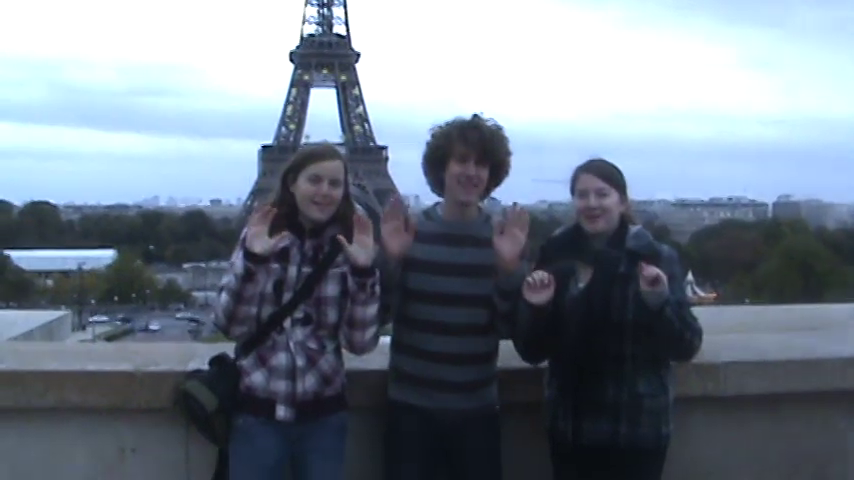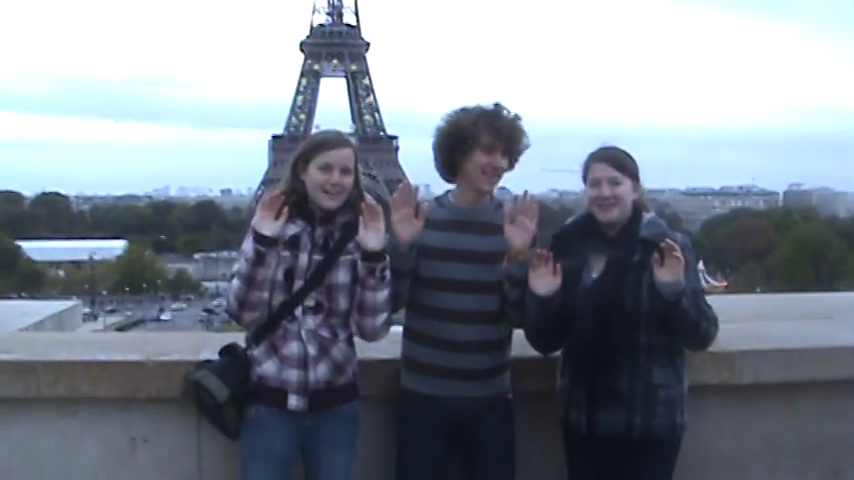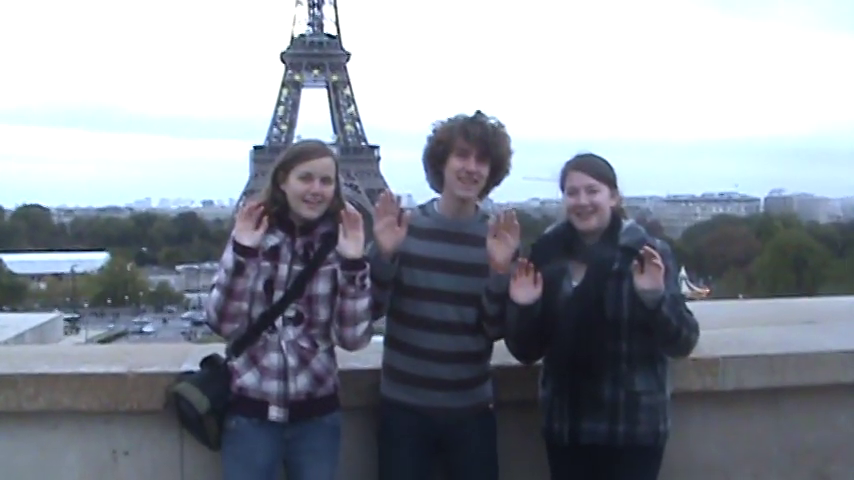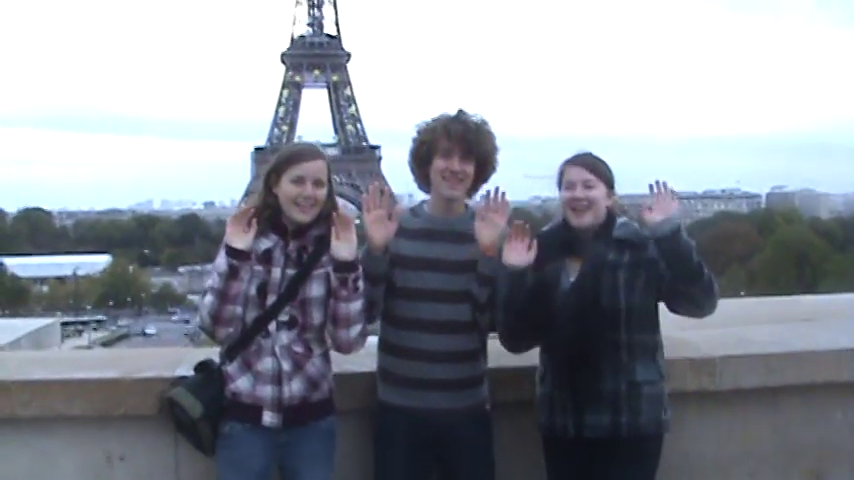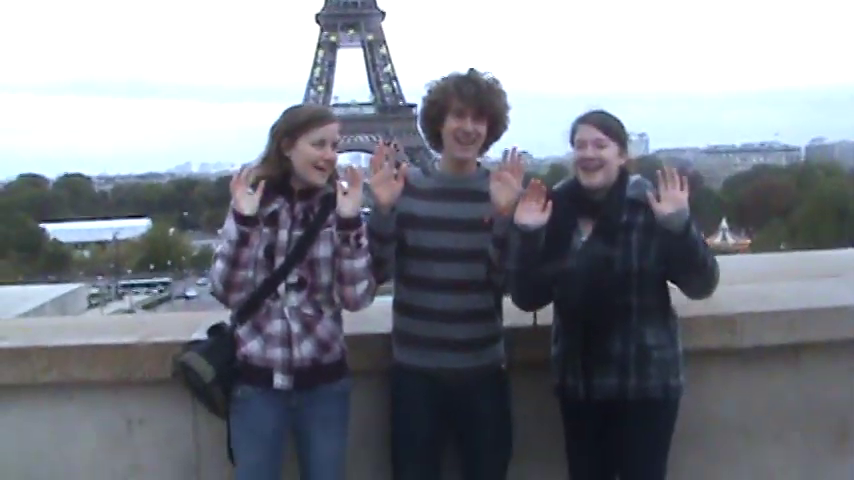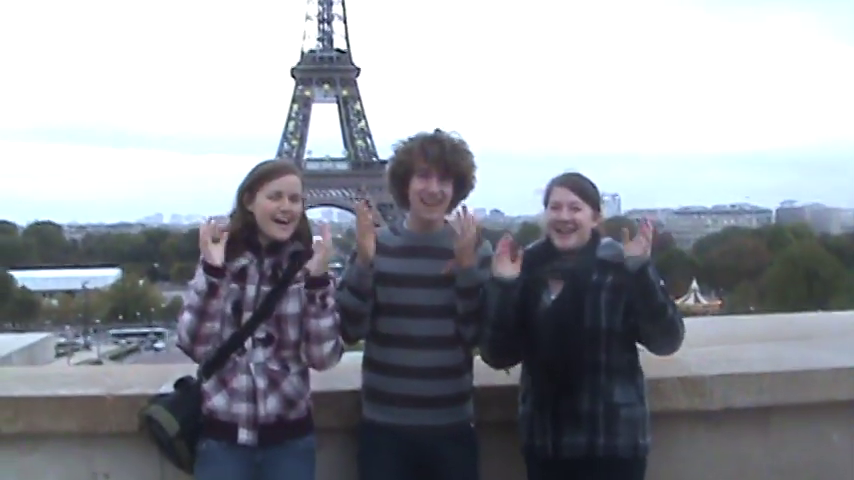
dt=0.7s
person 1, frame 1
left shoulder: (504, 237)
right shoulder: (406, 231)
left elbow: (506, 327)
left wrist: (509, 267)
right wrist: (391, 260)
left hip: (477, 407)
right hip: (411, 404)
person 1, frame 2
left shoulder: (515, 224)
right shoulder: (421, 218)
left elbow: (517, 316)
right elbow: (392, 301)
left wrist: (519, 254)
right wrist: (402, 246)
left hip: (490, 396)
right hip: (424, 394)
person 1, frame 3
left shoulder: (499, 237)
right shoulder: (404, 226)
left elbow: (496, 328)
right elbow: (373, 309)
left wrist: (500, 268)
right wrist: (384, 253)
left hip: (471, 406)
right hip: (404, 403)
person 1, frame 4
left shoulder: (489, 232)
right shoulder: (395, 228)
left elbow: (491, 319)
right elbow: (367, 310)
left wrist: (489, 251)
right wrist: (375, 248)
left hip: (467, 408)
right hip: (400, 406)
person 1, frame 5
left shoulder: (502, 193)
right shoulder: (406, 187)
left elbow: (504, 280)
right elbow: (378, 272)
left wrist: (505, 214)
right wrist: (383, 210)
left hip: (483, 369)
right hip: (414, 369)
person 1, frame 6
left shoulder: (474, 249)
right shoulder: (375, 245)
left elbow: (476, 334)
right elbow: (350, 330)
left wrist: (467, 265)
right wrist: (363, 264)
left hip: (452, 426)
right hip: (384, 426)
person 2, frame 1
left shoulder: (347, 248)
right shoulder: (260, 237)
left elbow: (361, 342)
right elbow: (231, 326)
left wrist: (363, 271)
right wrist: (252, 259)
left hip: (323, 416)
right hip: (258, 413)
person 2, frame 2
left shoulder: (358, 234)
right shoulder: (272, 225)
left elbow: (372, 328)
right elbow: (243, 313)
left wrist: (374, 255)
right wrist: (262, 243)
left hip: (335, 406)
right hip: (270, 402)
person 2, frame 3
left shoulder: (339, 244)
right shoulder: (253, 234)
left elbow: (353, 337)
right elbow: (224, 324)
left wrist: (353, 263)
right wrist: (242, 252)
left hip: (317, 416)
right hip: (251, 413)
person 2, frame 4
left shoulder: (332, 247)
right shoulder: (246, 240)
left elbow: (347, 339)
right elbow: (218, 328)
left wrist: (346, 265)
right wrist: (234, 257)
left hip: (311, 420)
right hip: (245, 418)
person 2, frame 5
left shoulder: (336, 207)
right shoulder: (253, 200)
left elbow: (355, 298)
right elbow: (229, 293)
left wrist: (350, 222)
right wrist: (243, 220)
left hip: (324, 380)
right hip: (257, 379)
person 2, frame 6
left shoulder: (308, 264)
right shoulder: (222, 258)
left elbow: (323, 357)
right elbow: (196, 347)
left wrist: (318, 281)
right wrist: (212, 272)
left hip: (290, 437)
right hip: (223, 434)
person 3, frame 1
left shoulder: (655, 257)
right shoulder: (557, 256)
left elbow: (686, 347)
right elbow: (532, 352)
left wrist: (660, 300)
right wrist: (533, 309)
left hip: (636, 430)
right hip: (570, 428)
person 3, frame 2
left shoulder: (667, 246)
right shoulder: (569, 246)
left elbow: (701, 336)
right elbow: (546, 342)
left wrist: (675, 290)
right wrist: (542, 299)
left hip: (651, 420)
right hip: (583, 418)
person 3, frame 3
left shoulder: (647, 254)
right shoulder: (548, 254)
left elbow: (682, 342)
right elbow: (527, 352)
left wrist: (655, 297)
right wrist: (522, 308)
left hip: (633, 427)
right hip: (566, 426)
person 3, frame 4
left shoulder: (640, 249)
right shoulder: (545, 251)
left elbow: (700, 301)
right elbow: (516, 338)
left wrist: (670, 234)
right wrist: (514, 276)
left hip: (629, 420)
right hip: (563, 421)
person 3, frame 5
left shoulder: (648, 208)
right shoulder: (557, 209)
left elbow: (703, 283)
right elbow: (529, 298)
left wrist: (678, 223)
right wrist: (526, 235)
left hip: (645, 381)
right hip: (578, 380)
person 3, frame 6
left shoulder: (623, 269)
right shoulder: (528, 270)
left elbow: (667, 340)
right elbow: (499, 356)
left wrist: (641, 270)
right wrist: (502, 288)
left hip: (613, 441)
right hip: (545, 440)
